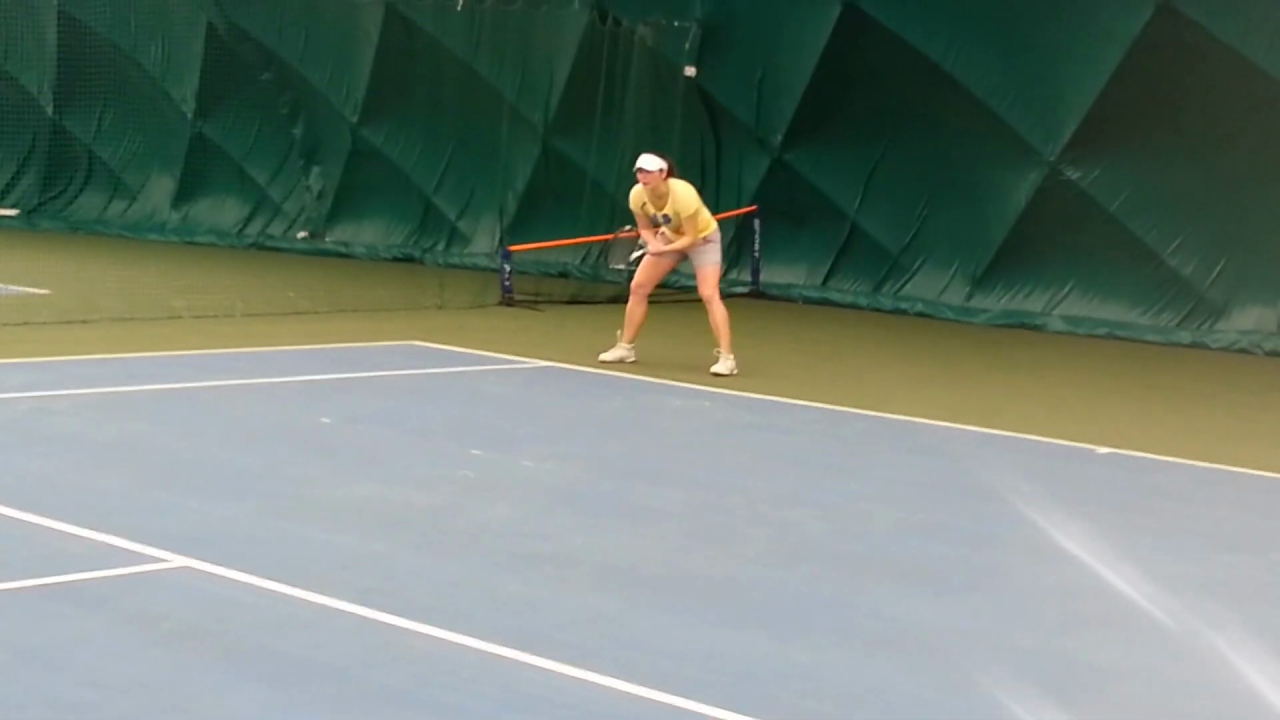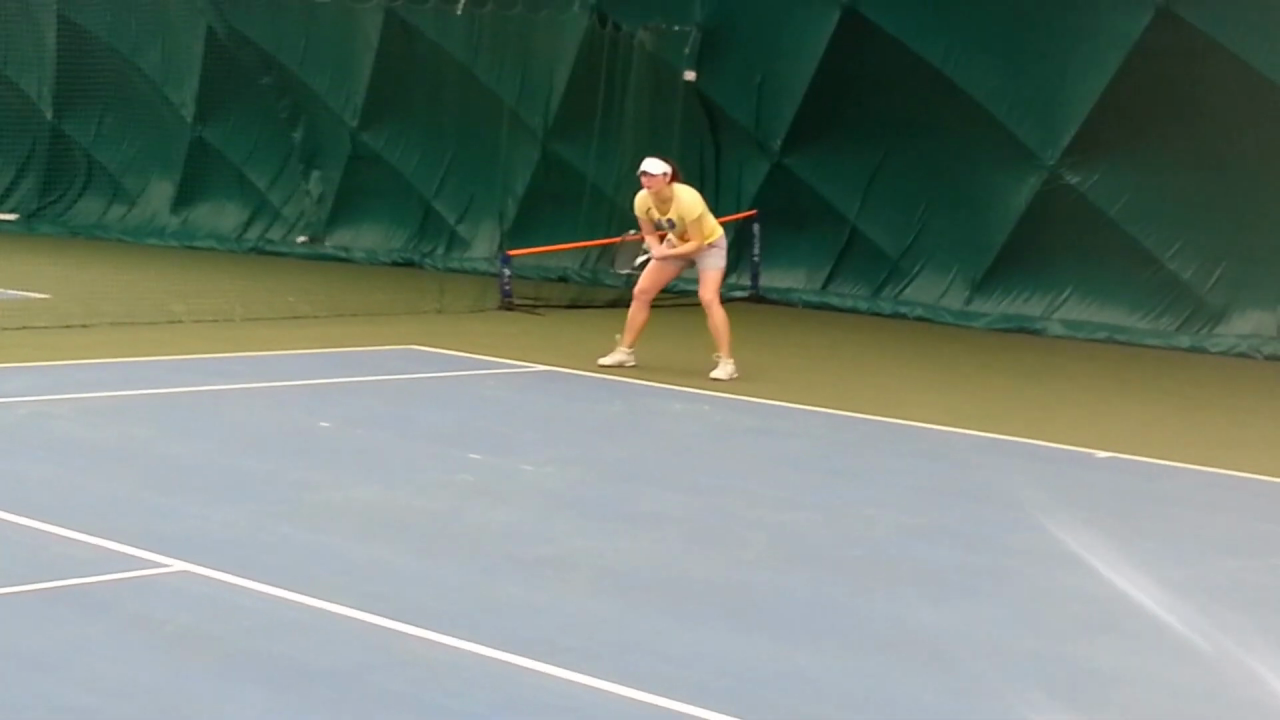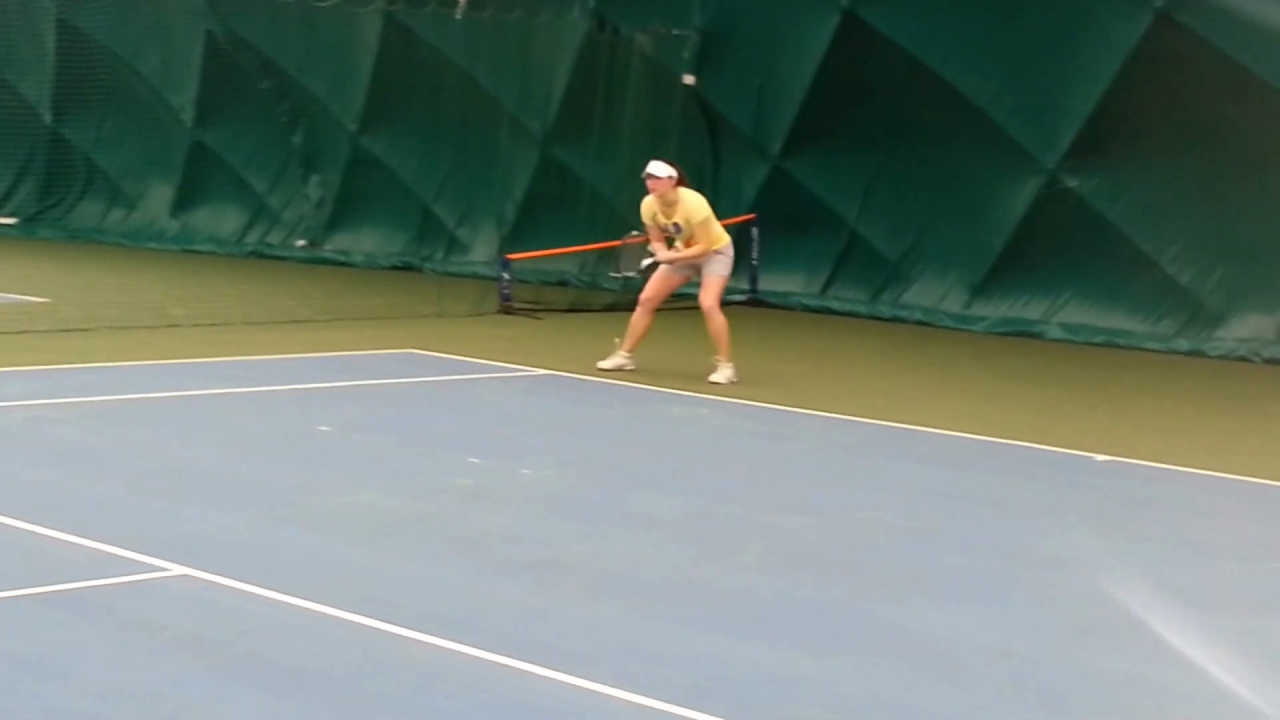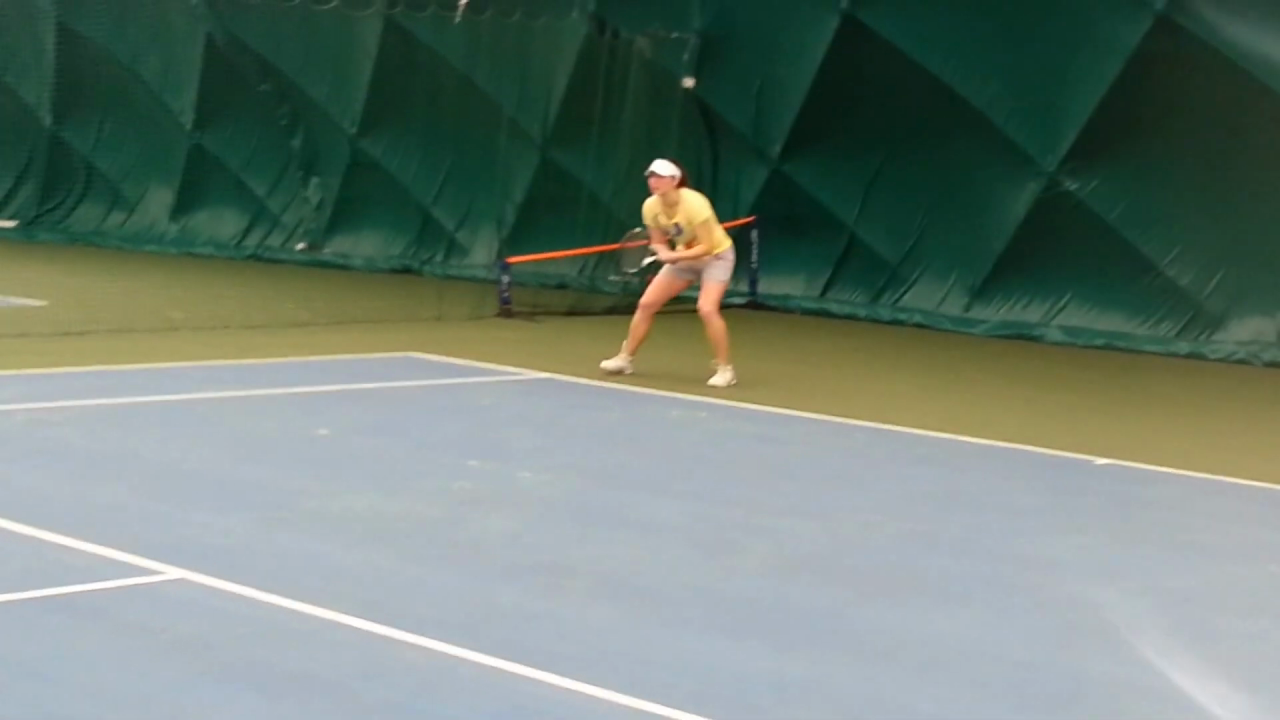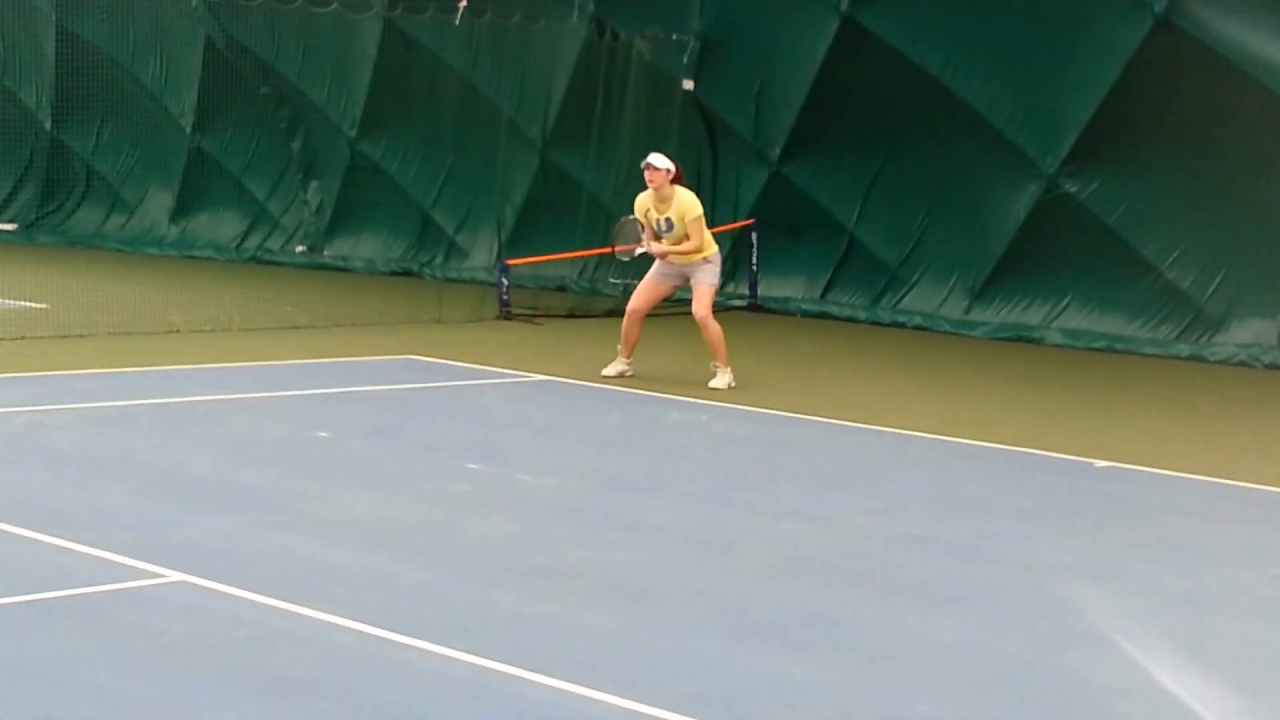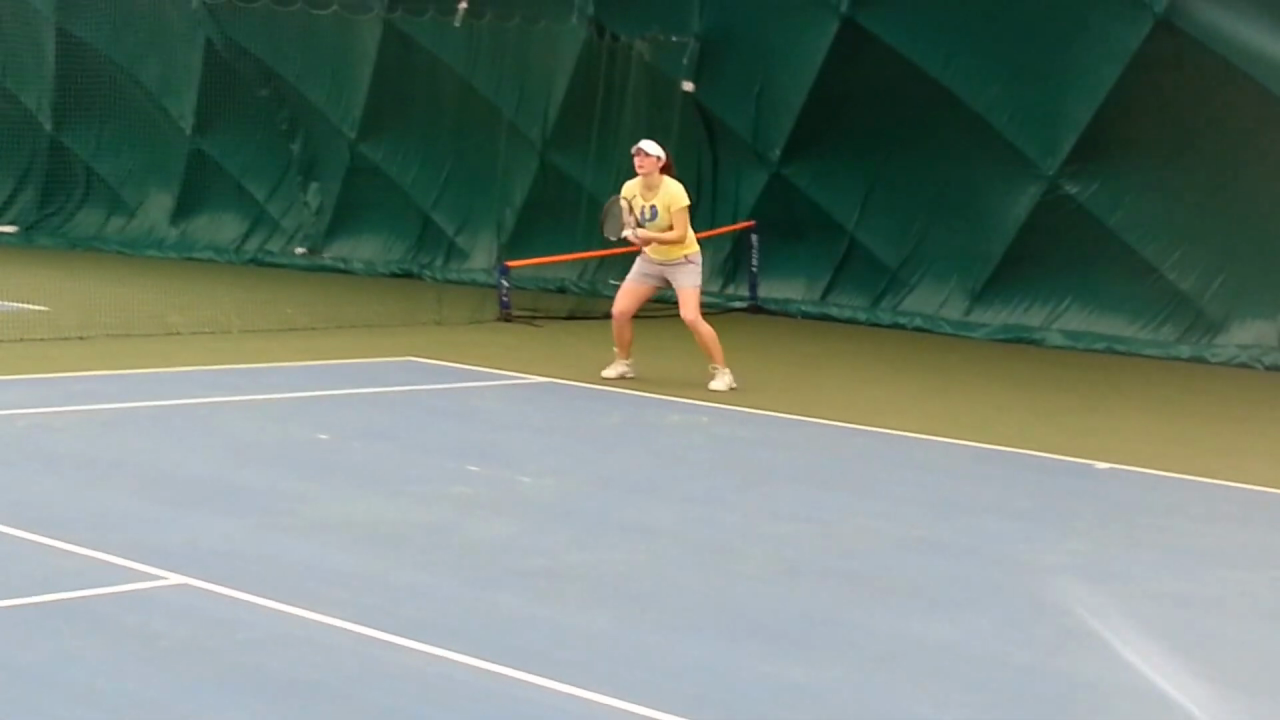
dt=0.2s
person 1, frame 1
left shoulder: (683, 194)
right shoulder: (637, 195)
left elbow: (691, 238)
right elbow: (645, 229)
left wrist: (663, 250)
right wrist: (653, 243)
left hip: (704, 237)
right hip: (670, 236)
left knee: (709, 293)
right knee: (638, 287)
left ankle: (726, 357)
right ankle: (625, 347)
person 1, frame 2
left shoulder: (687, 198)
right shoulder: (642, 200)
left elbow: (697, 242)
right elbow: (650, 235)
left wrist: (667, 254)
right wrist: (657, 248)
left hip: (709, 243)
right hip: (676, 243)
left knee: (709, 298)
right knee: (641, 292)
left ankle: (726, 362)
right ankle: (625, 351)
person 1, frame 3
left shoulder: (693, 203)
right shoulder: (648, 205)
left elbow: (704, 246)
right elbow: (657, 241)
left wrist: (673, 257)
right wrist: (662, 253)
left hip: (716, 251)
right hip: (683, 251)
left knee: (708, 304)
right knee: (646, 300)
left ankle: (725, 365)
right ankle: (624, 355)
person 1, frame 4
left shoulder: (694, 203)
right shoulder: (650, 206)
left elbow: (707, 247)
right elbow: (658, 243)
left wrist: (675, 256)
right wrist: (664, 253)
left hip: (716, 255)
right hip: (683, 258)
left knee: (707, 309)
right knee: (646, 304)
left ankle: (725, 369)
right ankle: (625, 358)
person 1, frame 5
left shoulder: (686, 200)
right shoulder: (642, 201)
left elbow: (696, 244)
right elbow: (648, 238)
left wrist: (665, 250)
right wrist: (652, 247)
left hip: (702, 259)
right hip: (669, 262)
left knee: (701, 314)
right knee: (633, 309)
left ankle: (723, 371)
right ankle: (623, 362)
person 1, frame 6
left shoulder: (674, 190)
right shoulder: (629, 189)
left elbow: (680, 235)
right elbow: (631, 228)
left wrist: (650, 236)
right wrist: (636, 236)
left hip: (683, 259)
right hip: (650, 259)
left knee: (691, 317)
right knee: (620, 311)
left ankle: (722, 372)
right ankle: (623, 363)
